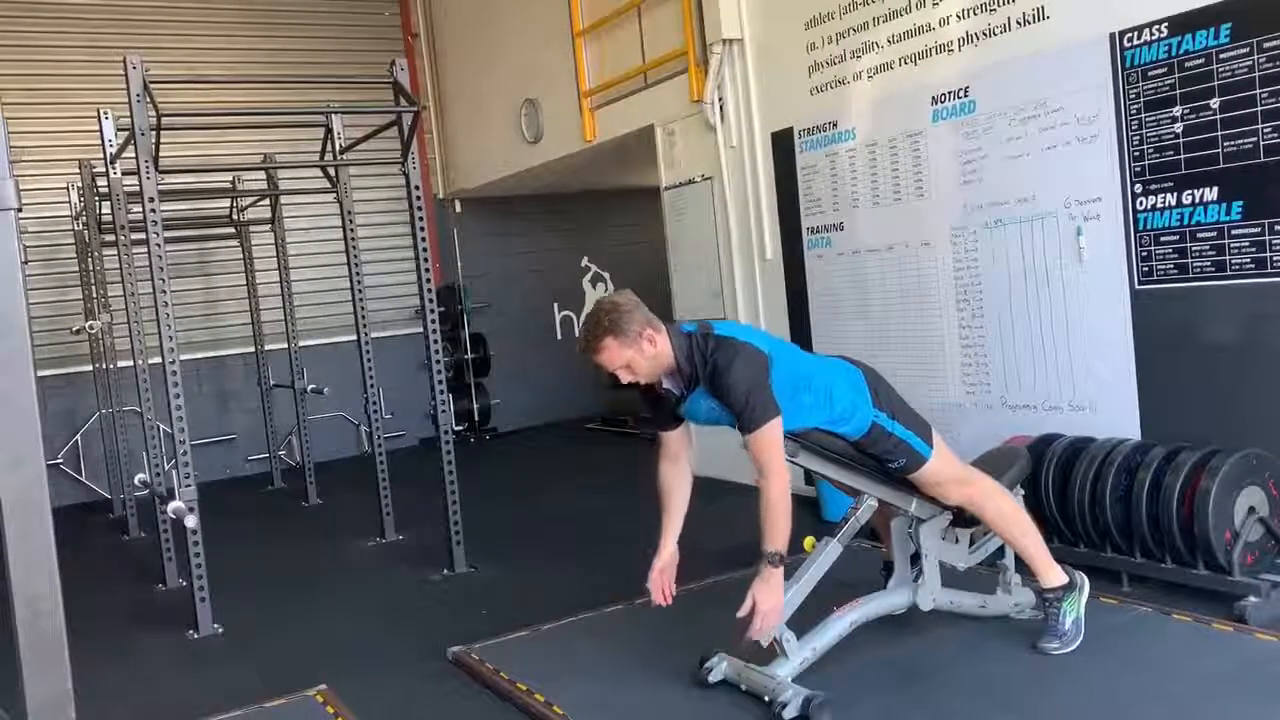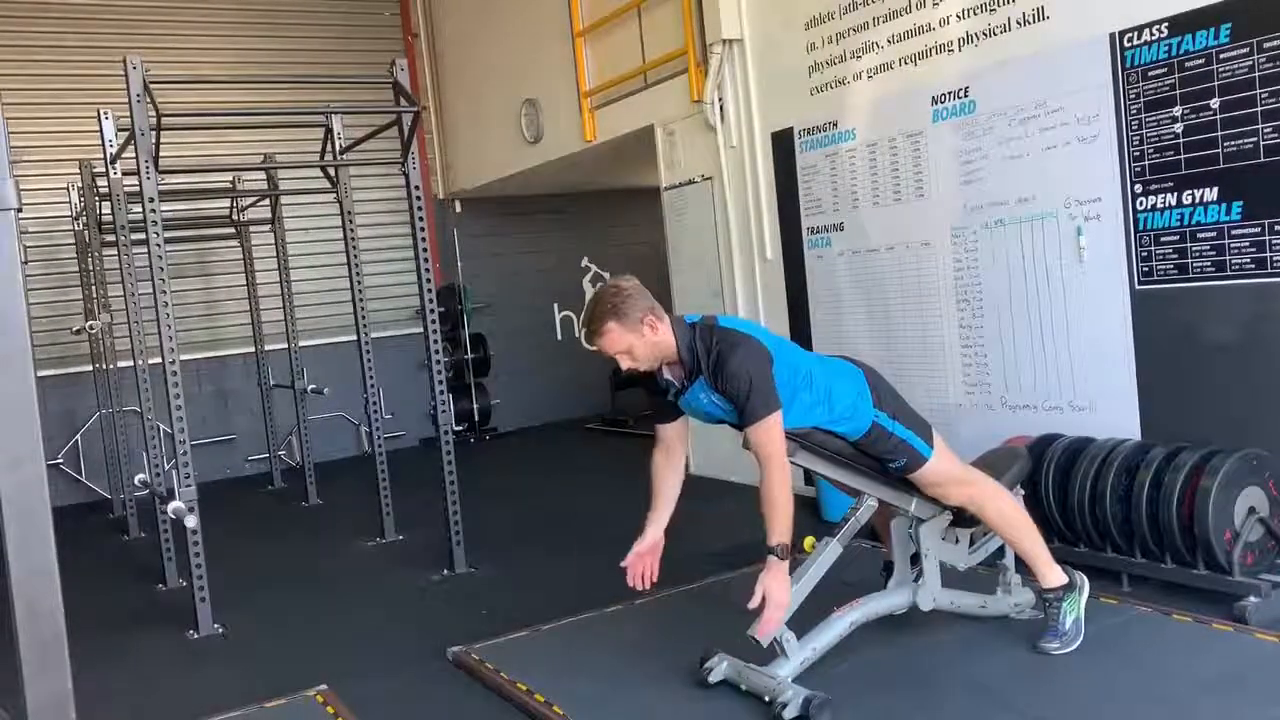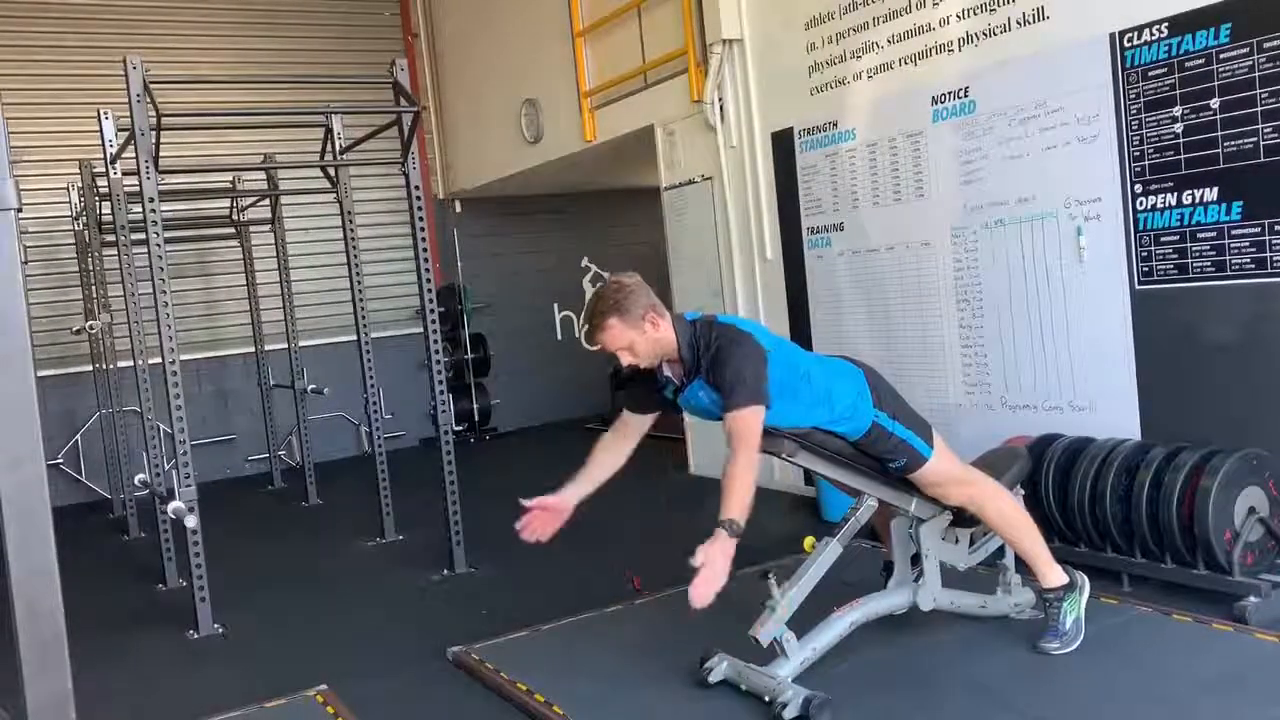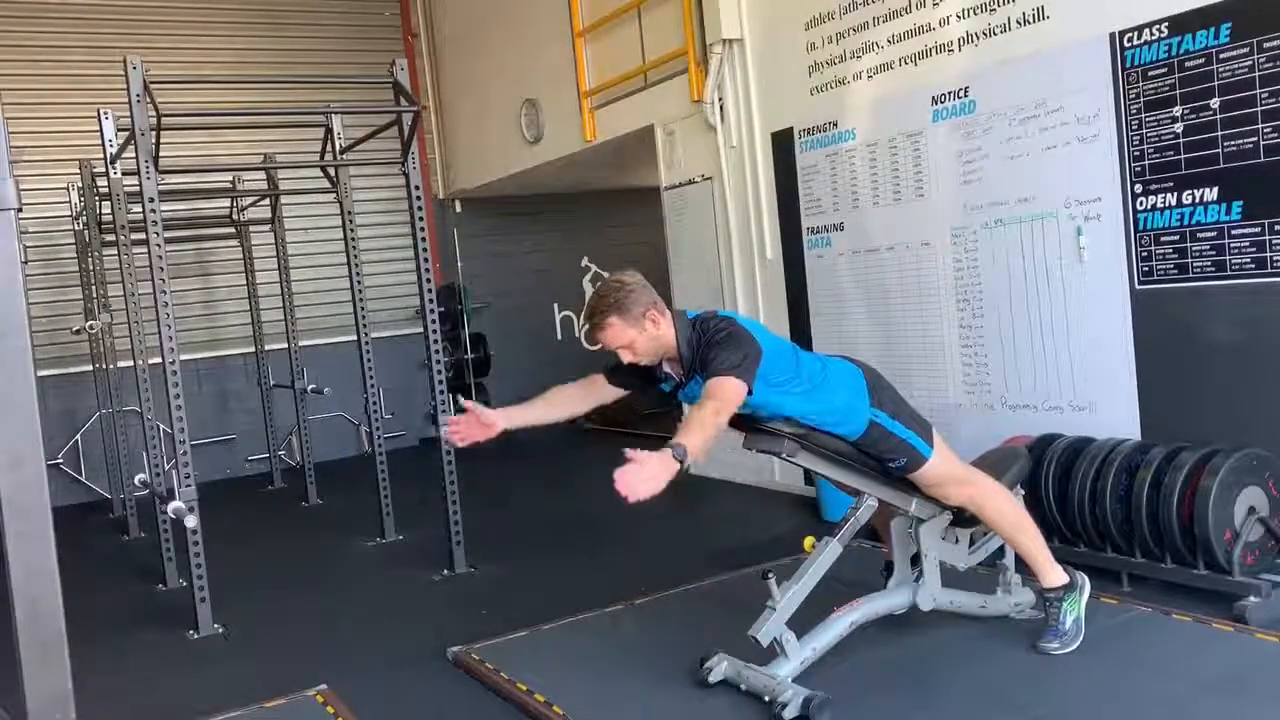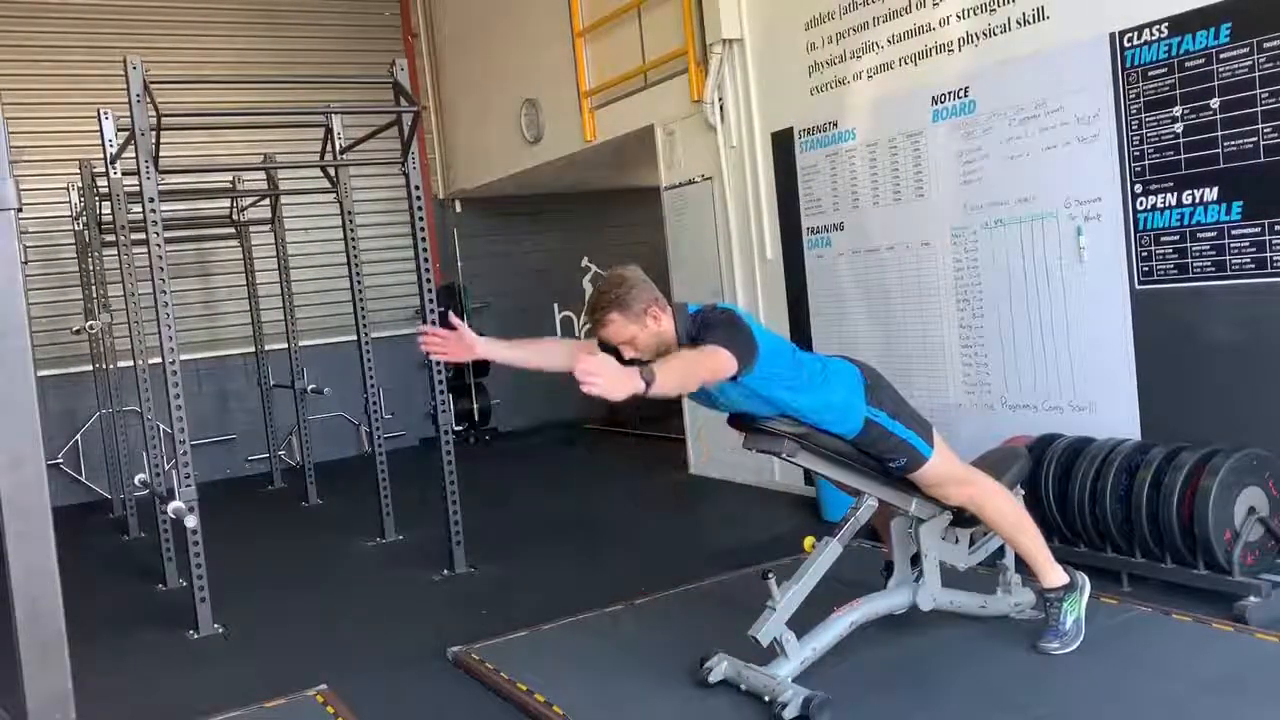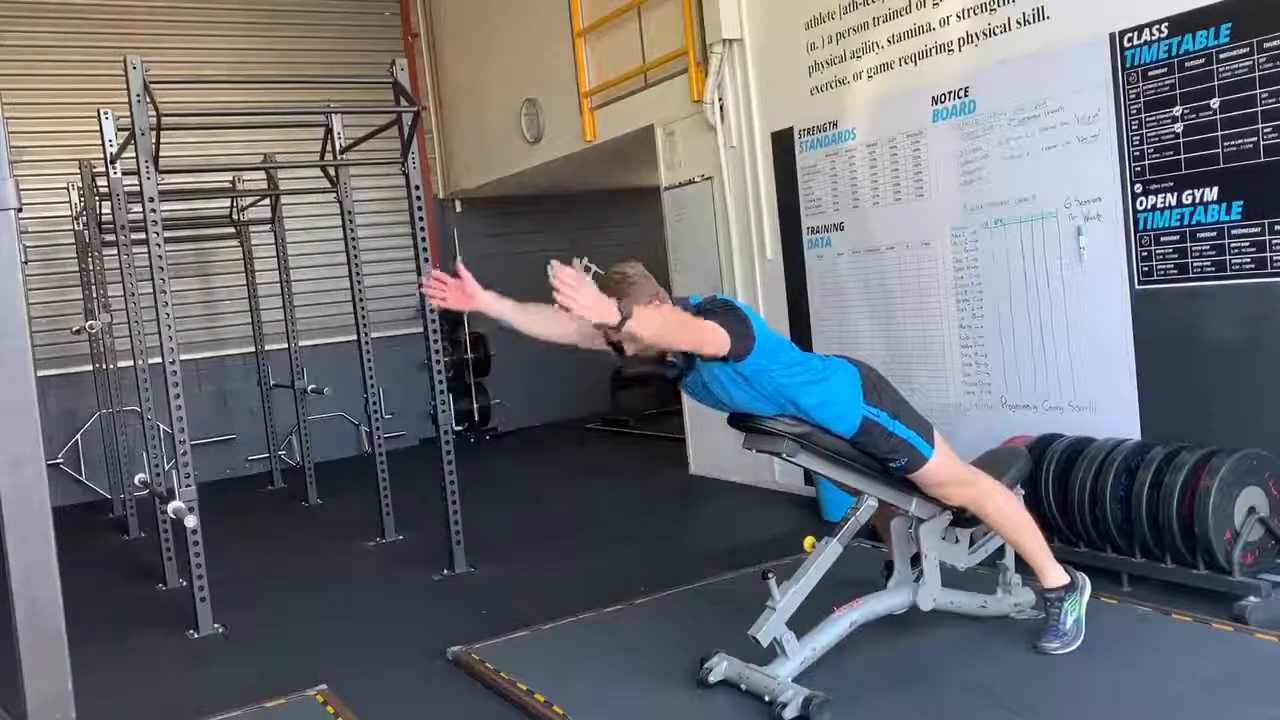
dt=0.3s
person 1, frame 1
left shoulder: (730, 362)
right shoulder: (658, 378)
left elbow: (774, 473)
right elbow: (674, 459)
left wrist: (771, 572)
right wrist: (668, 547)
left hip: (854, 402)
right hip: (816, 420)
left knee: (955, 485)
left ankle: (1059, 585)
person 1, frame 2
left shoulder: (732, 353)
right shoulder: (661, 372)
left elbow: (774, 464)
right elbow: (670, 450)
left wrist: (777, 564)
right wrist: (654, 532)
left hip: (854, 402)
right hip: (817, 421)
left knee: (956, 486)
left ankle: (1059, 585)
person 1, frame 3
left shoulder: (728, 348)
right shoulder: (657, 370)
left elbow: (744, 450)
right elbow: (623, 435)
left wrist: (724, 539)
right wrist: (567, 499)
left hip: (856, 402)
right hip: (813, 422)
left knee: (956, 485)
left ankle: (1059, 585)
person 1, frame 4
left shoulder: (724, 338)
right shoulder: (653, 357)
left elbow: (718, 408)
right elbow: (585, 392)
left wrist: (669, 462)
right wrist: (503, 419)
left hip: (856, 401)
right hip: (818, 422)
left knee: (956, 485)
left ankle: (1060, 586)
right ankle: (912, 572)
person 1, frame 5
left shoulder: (721, 327)
right shoulder: (644, 345)
left elbow: (700, 368)
right elbow: (569, 354)
left wrist: (634, 383)
right wrist: (484, 348)
left hip: (855, 402)
right hip: (819, 421)
left knee: (956, 486)
left ankle: (1060, 587)
right ankle: (910, 571)
person 1, frame 6
left shoulder: (720, 319)
right shoulder: (664, 334)
left elbow: (682, 333)
right elbow: (567, 327)
left wrist: (609, 310)
right wrist: (484, 300)
left hip: (852, 401)
right hip: (817, 421)
left knee: (958, 485)
right knee: (876, 498)
left ankle: (1061, 587)
